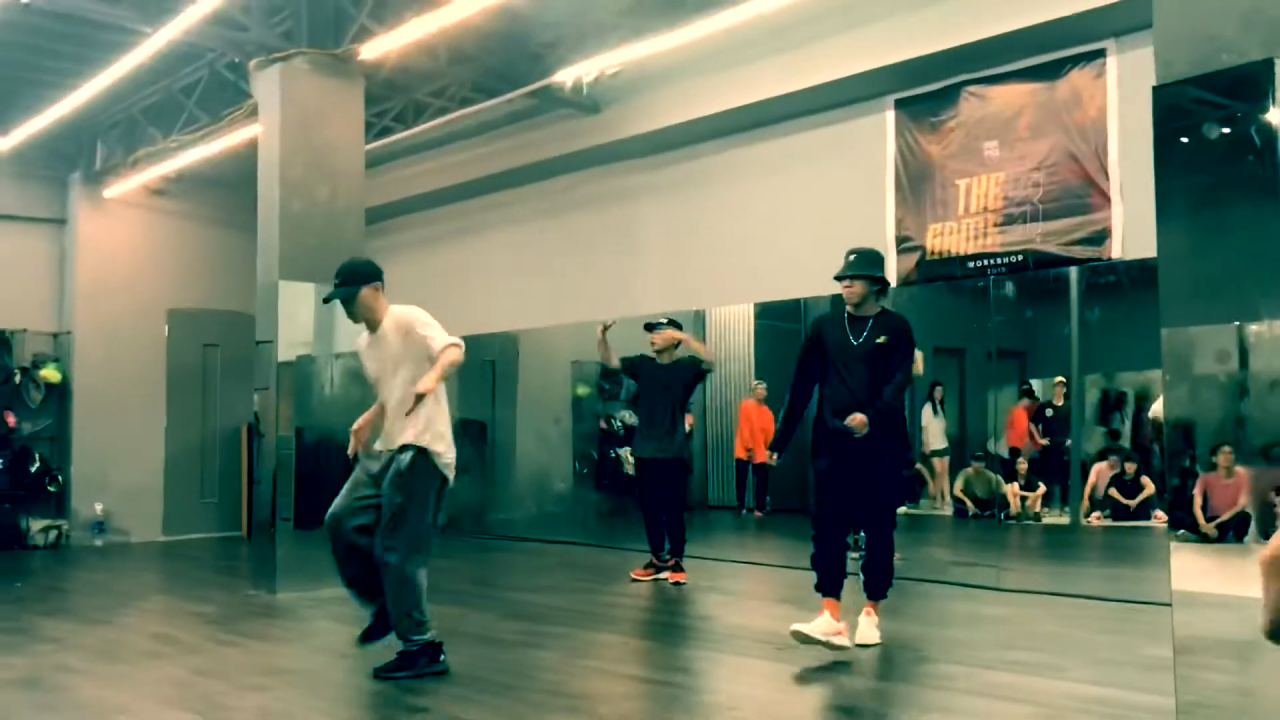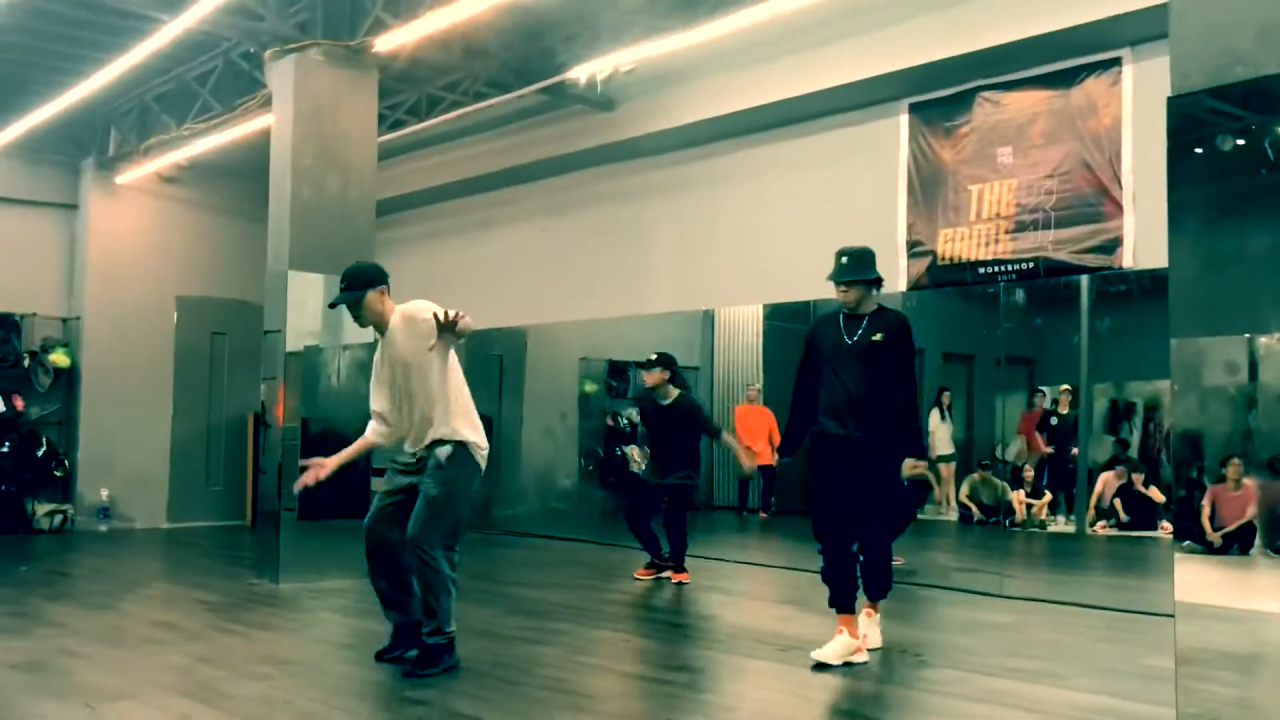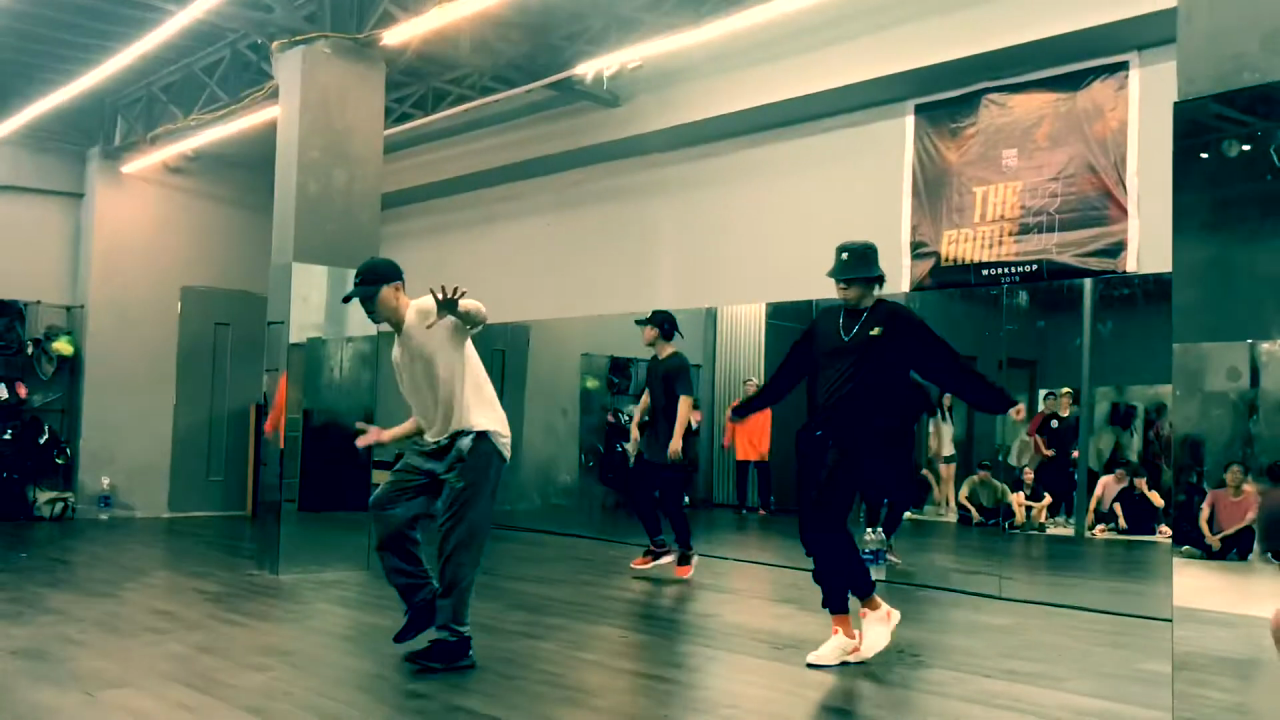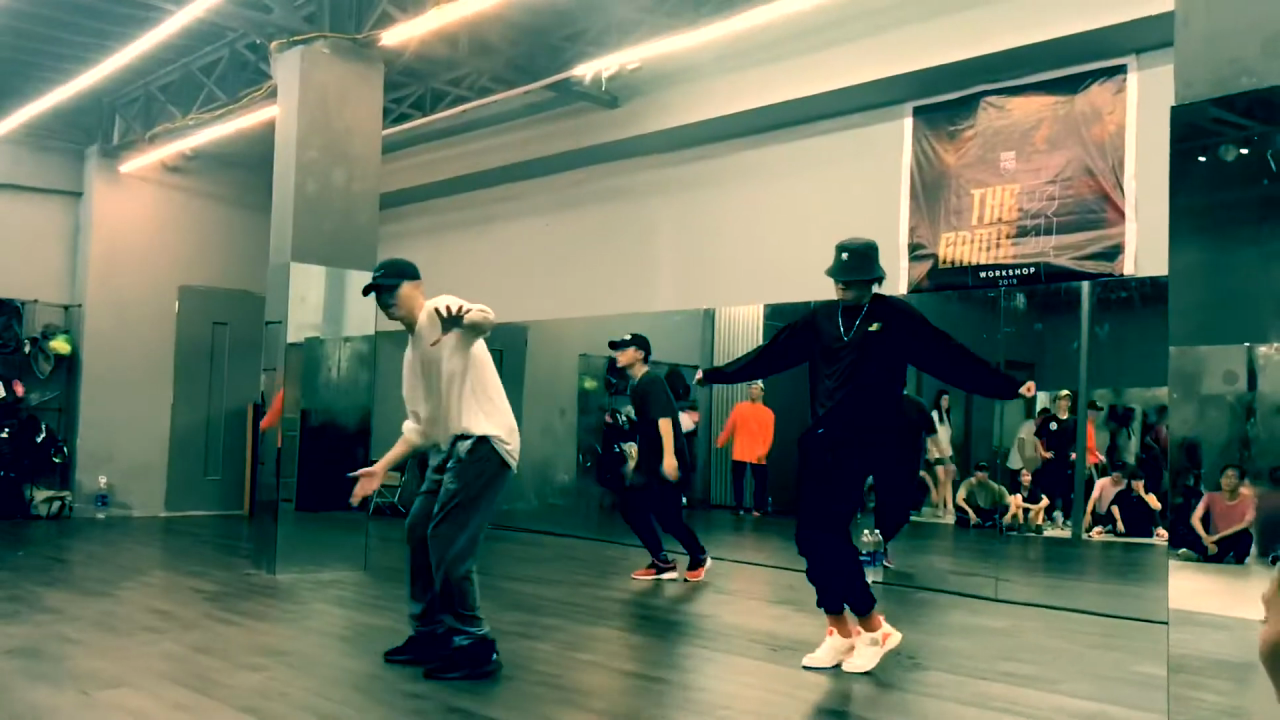
dt=0.3s
person 1, frame 1
left shoulder: (895, 327)
right shoulder: (823, 326)
left elbow: (898, 381)
right elbow: (803, 384)
left wrist: (872, 416)
right wrist: (782, 436)
left hip: (881, 443)
right hip: (833, 442)
left knee: (878, 530)
right knee: (829, 525)
left ankle: (870, 611)
right ankle: (831, 619)
person 1, frame 2
left shoulder: (893, 325)
right shoulder: (821, 327)
left elbow: (904, 391)
right elbow: (805, 388)
left wrist: (911, 449)
right wrist: (789, 442)
left hip: (878, 449)
right hip: (828, 446)
left knee: (876, 535)
right knee: (834, 537)
left ankle: (871, 610)
right ankle: (848, 636)
person 1, frame 3
left shoulder: (896, 320)
right shoulder: (824, 320)
left elbow: (946, 365)
right elbow: (790, 371)
left wrist: (1000, 401)
right wrist: (748, 407)
left hip: (859, 441)
right hip: (815, 439)
left knee: (827, 526)
right knee: (815, 534)
left ankle: (873, 607)
right ankle: (843, 632)
person 1, frame 4
left shoulder: (896, 316)
right shoulder: (820, 317)
left elbow: (951, 357)
right elbow: (772, 354)
left wrist: (1009, 384)
right wrist: (716, 374)
left hip: (862, 443)
right hip: (819, 439)
left knee: (830, 532)
right knee: (811, 536)
left ankle: (873, 628)
right ankle: (841, 634)
person 2, frame 1
left shoulder: (410, 320)
right shoulder: (364, 343)
left elbow: (453, 349)
left wrist: (433, 376)
right wrist: (367, 420)
left hip: (421, 451)
right hip: (386, 451)
left knee: (397, 547)
right knee: (341, 522)
left ankle: (422, 648)
right ankle: (385, 604)
person 2, frame 2
left shoulder: (415, 316)
right shoulder: (381, 356)
left elbow: (461, 326)
right elbow: (383, 427)
left wrist: (454, 326)
right wrist: (335, 463)
left hip: (456, 446)
right hip: (416, 453)
left knee: (425, 541)
right knee: (378, 531)
left ankle: (439, 642)
right ankle: (407, 626)
person 2, frame 3
left shoulder: (429, 311)
right shoulder: (398, 353)
left elbow: (478, 315)
left wrist: (458, 310)
right wrist: (389, 435)
left hip: (479, 437)
right hip: (437, 443)
left knee: (457, 537)
right knee: (386, 508)
left ankle: (455, 641)
right ankle: (421, 600)
person 2, frame 4
left shoulder: (441, 309)
right shoulder: (411, 353)
left elbow: (486, 318)
right elbow: (418, 423)
left wrist: (459, 322)
right wrist: (382, 467)
left hip: (484, 442)
right hip: (448, 446)
left knee: (447, 541)
right knee: (421, 536)
left ankle: (476, 645)
right ankle: (431, 631)
person 3, frame 1
left shoulder: (686, 365)
right shoulder: (643, 364)
left elbow: (709, 361)
right elbow: (610, 361)
left wrist: (684, 337)
right wrist: (602, 336)
left hip: (673, 451)
right hip: (645, 450)
left knee: (673, 508)
right knee: (649, 508)
left ankle: (676, 561)
right ankle: (659, 560)
person 3, frame 2
left shoulder: (688, 405)
right shoulder: (645, 400)
left elbow: (717, 434)
left wrist: (742, 455)
right wrist: (648, 451)
left hip: (682, 475)
right hip: (655, 472)
left knee: (674, 521)
right knee: (635, 518)
left ankle: (678, 562)
right ankle: (660, 560)
person 3, frame 3
left shoulder: (679, 364)
right shoulder: (654, 362)
left elbow: (686, 399)
left wrist: (677, 437)
right wrist: (635, 423)
left hip: (671, 448)
right hip: (649, 444)
left knee: (671, 503)
right knee: (640, 495)
left ankle: (685, 553)
right ankle: (659, 547)
person 3, frame 4
left shoulder: (652, 383)
right shoulder: (637, 386)
left elbow: (665, 419)
left wrist: (669, 456)
right wrist: (637, 461)
left hip: (664, 467)
right hip: (647, 466)
left knee: (669, 519)
right knee: (631, 510)
left ankle: (699, 560)
right ankle: (662, 562)
